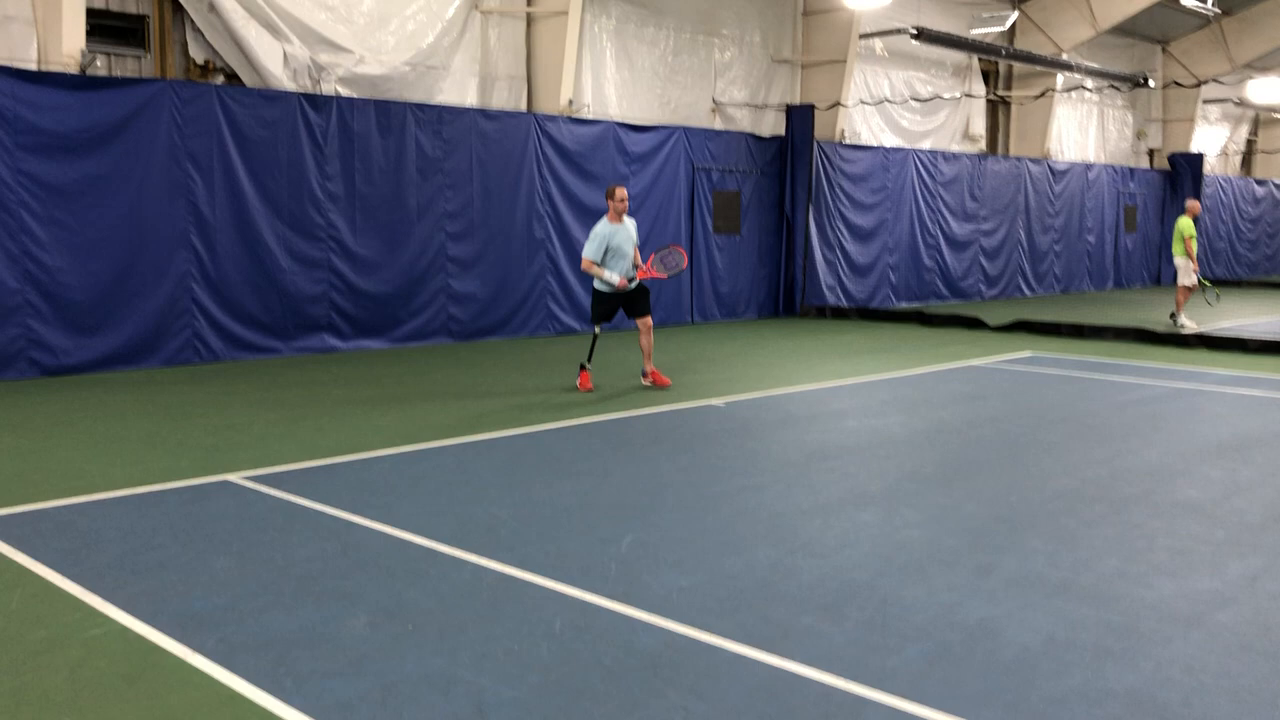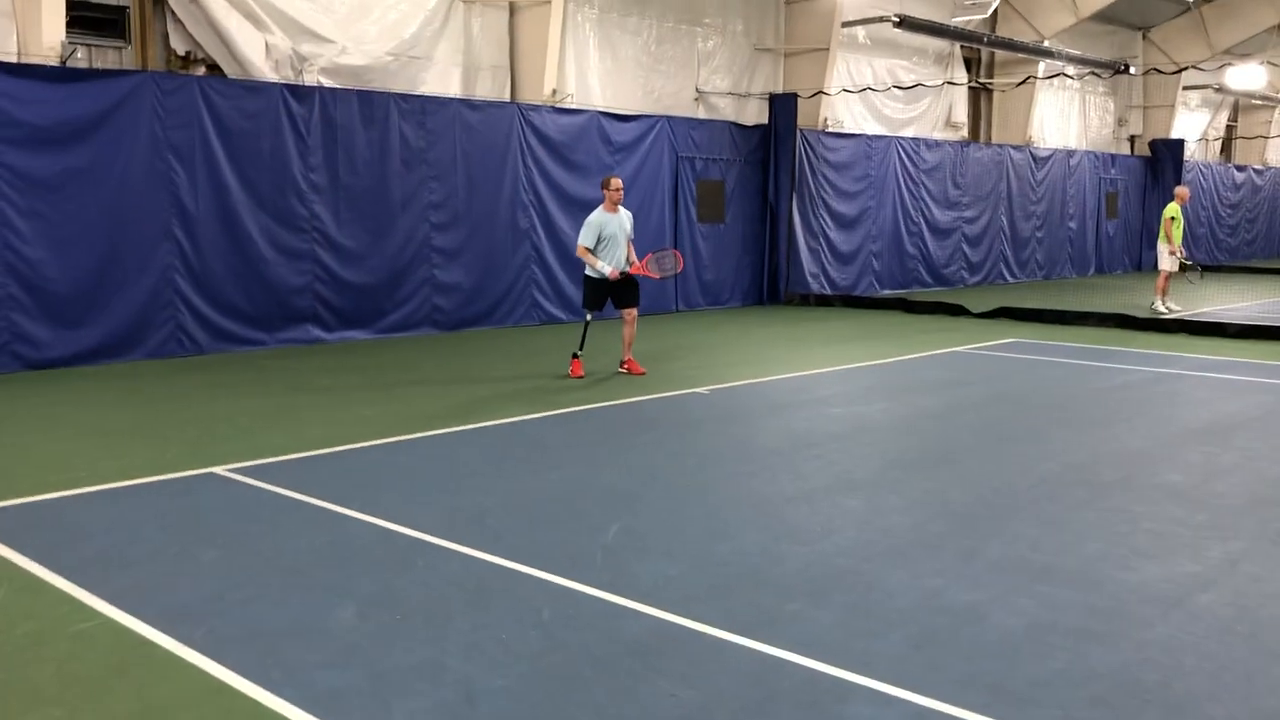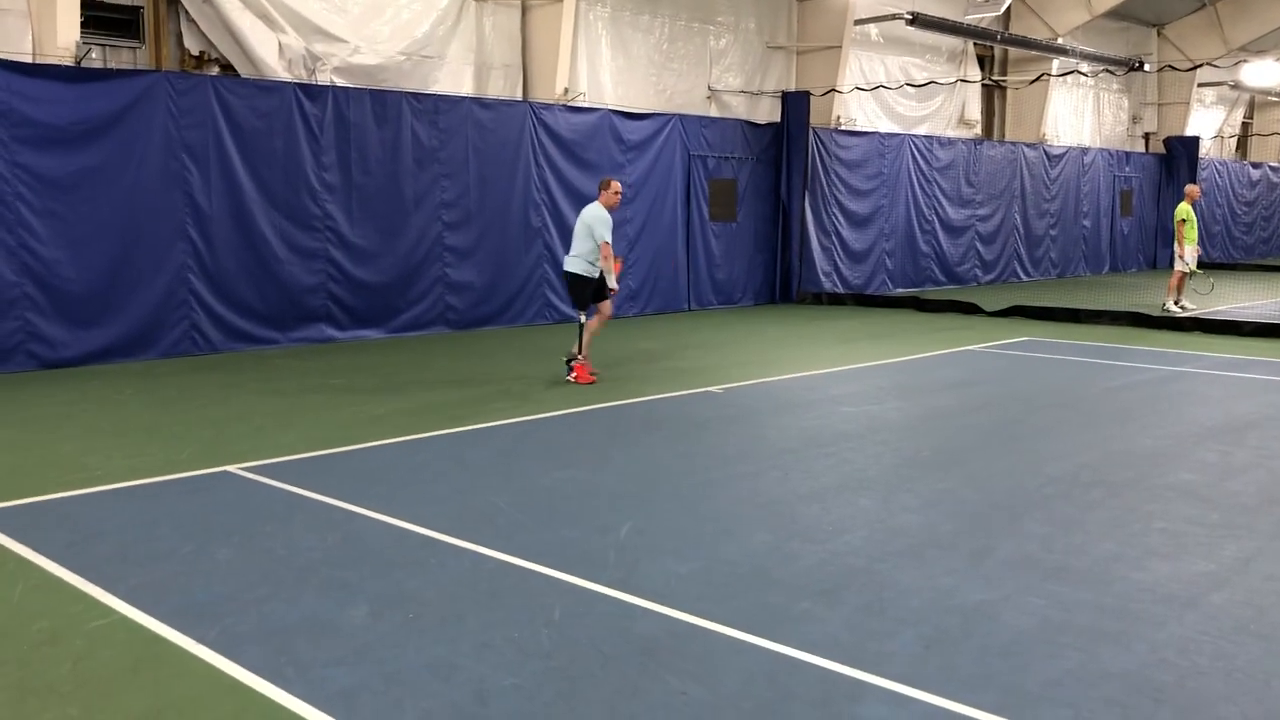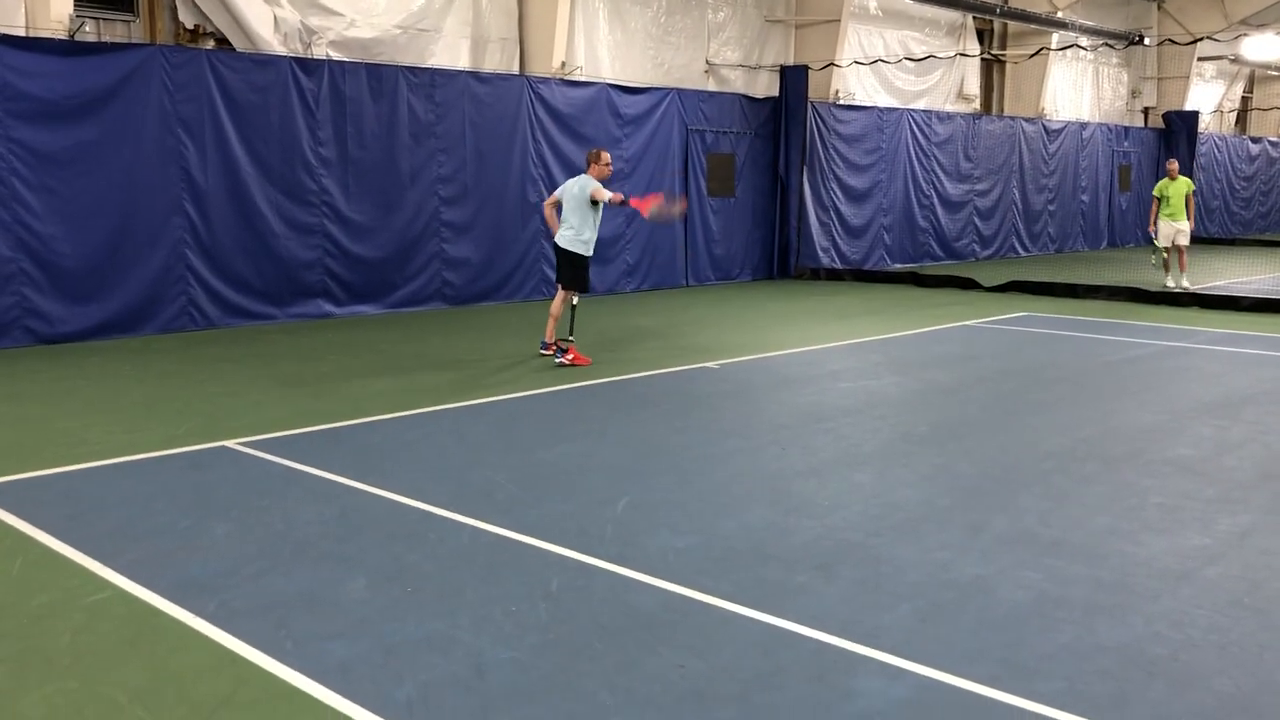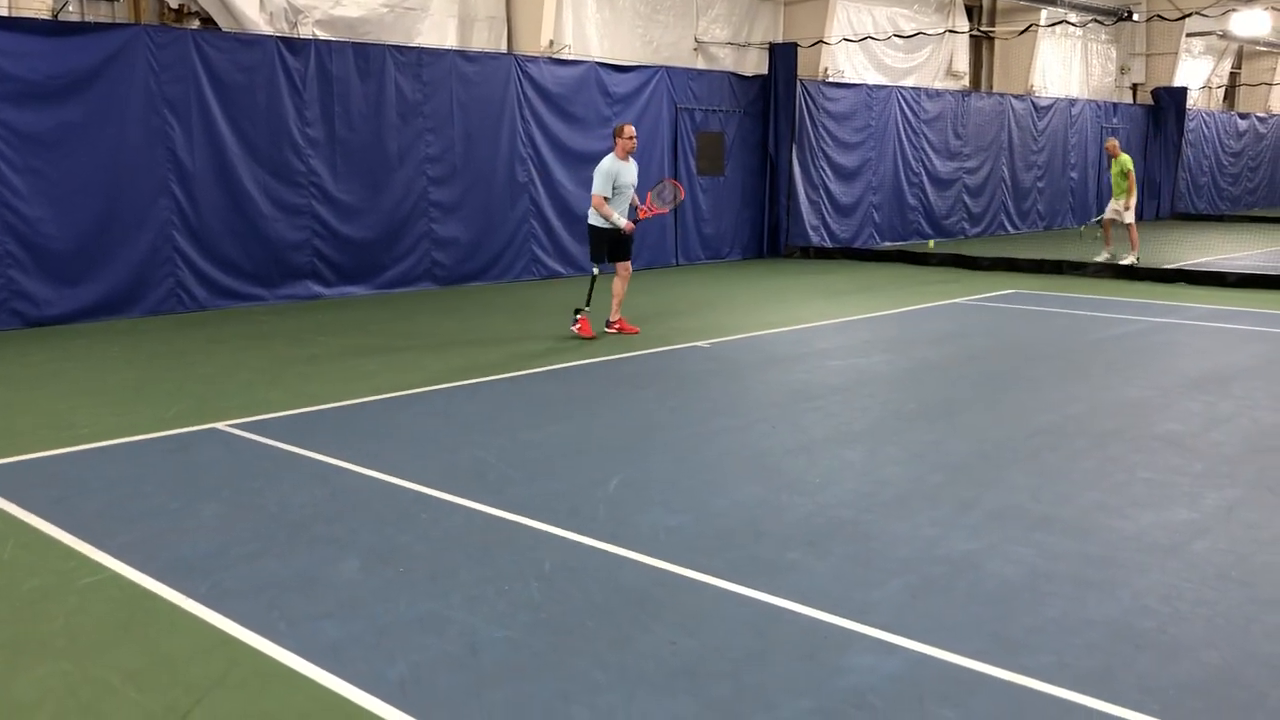
dt=1s
person 1, frame 1
left shoulder: (631, 223)
right shoulder: (601, 231)
right elbow: (586, 265)
left wrist: (639, 264)
right wrist: (613, 279)
left hip: (633, 285)
right hip: (606, 290)
left knee: (646, 324)
right knee: (597, 331)
left ankle: (650, 372)
right ankle: (584, 372)
person 1, frame 2
left shoulder: (627, 216)
right shoulder: (595, 220)
right elbow: (581, 251)
left wrist: (633, 261)
right wrist: (606, 269)
left hip: (622, 276)
right hip: (597, 277)
left knee: (631, 315)
right knee: (589, 318)
left ankle: (626, 360)
right ankle: (576, 360)
person 1, frame 3
left shoulder: (594, 211)
right shoulder: (602, 216)
right elbow: (607, 253)
left wrist: (606, 273)
right wrist: (612, 281)
left hip: (587, 271)
right hip: (580, 272)
left knee: (605, 311)
right knee: (584, 318)
left ankle: (577, 354)
right ankle: (576, 367)
person 1, frame 4
left shoulder: (573, 183)
right shoulder: (590, 184)
left elbow: (548, 205)
right elbow: (599, 195)
left wrist: (557, 232)
right wrist: (612, 197)
left hip: (565, 244)
right hip: (576, 248)
left knee: (563, 294)
right knee: (570, 296)
left ankle: (548, 342)
right ankle: (563, 351)
person 1, frame 5
left shoulder: (632, 164)
right shoulder: (607, 167)
right elbow: (596, 202)
left wrist: (638, 206)
right wrist: (622, 222)
left hip: (620, 227)
right hip: (601, 226)
left knee: (624, 271)
right knee: (596, 272)
left ankle: (614, 320)
right ankle: (581, 318)
